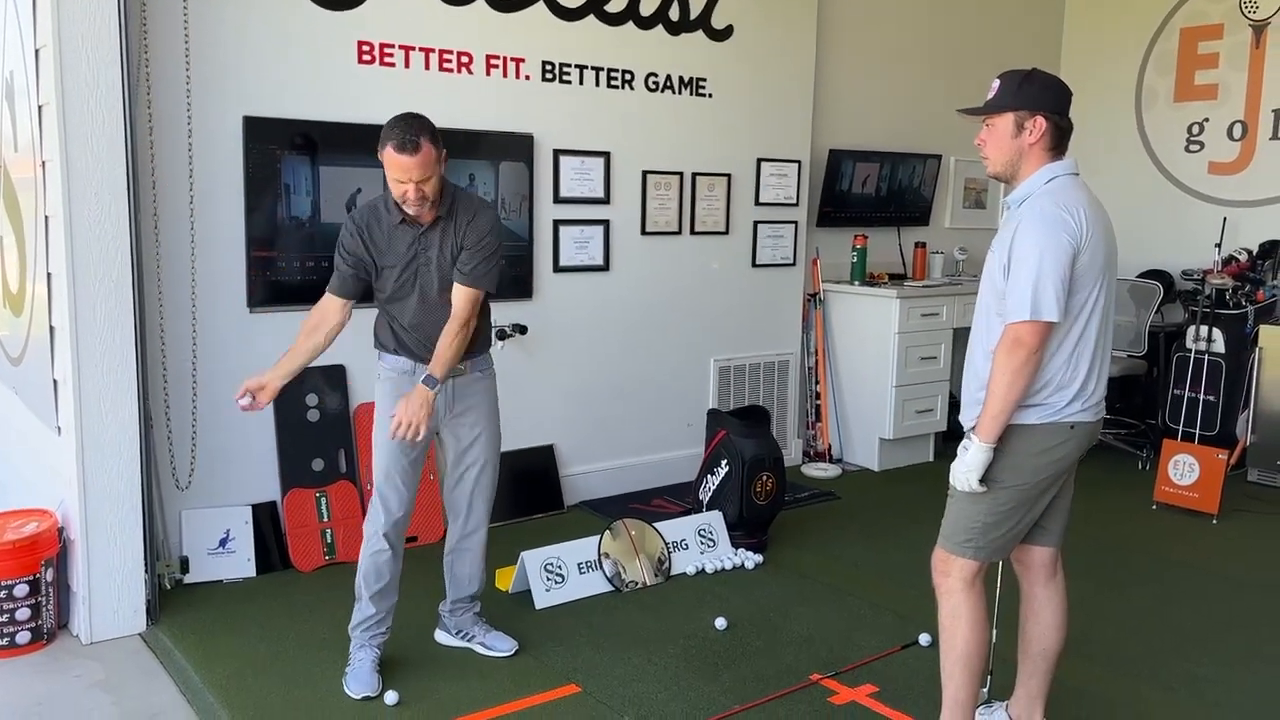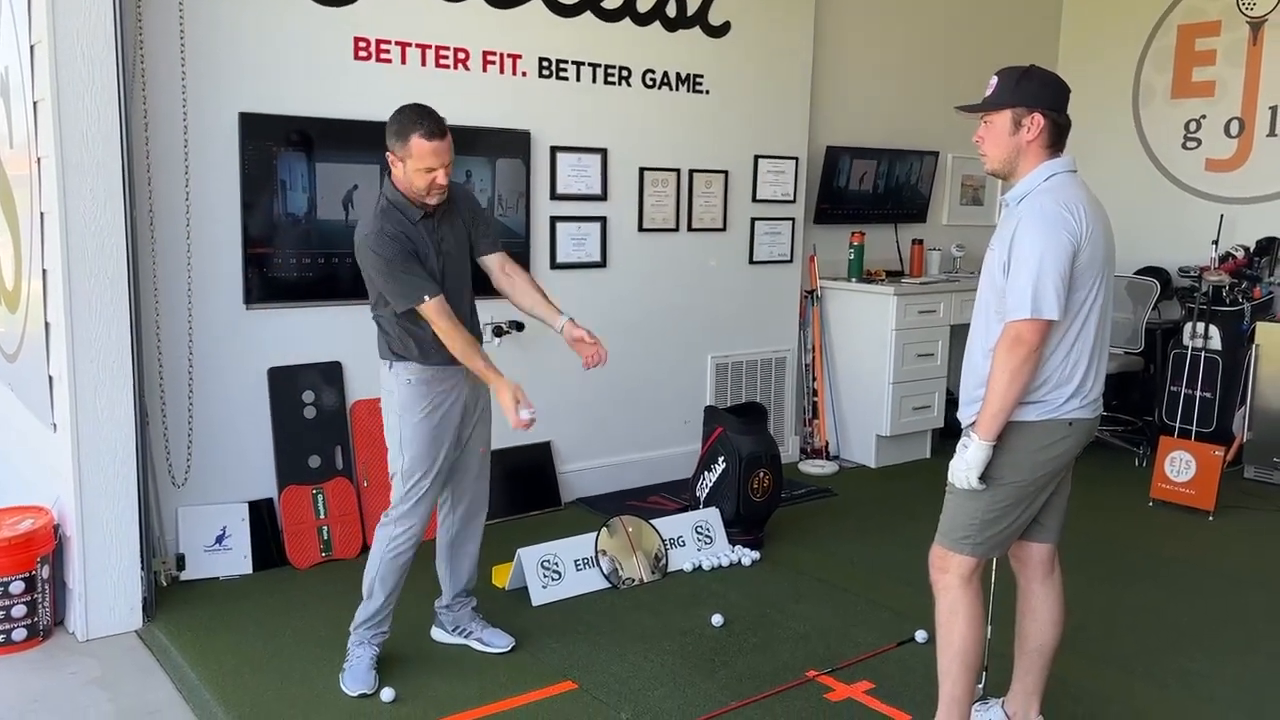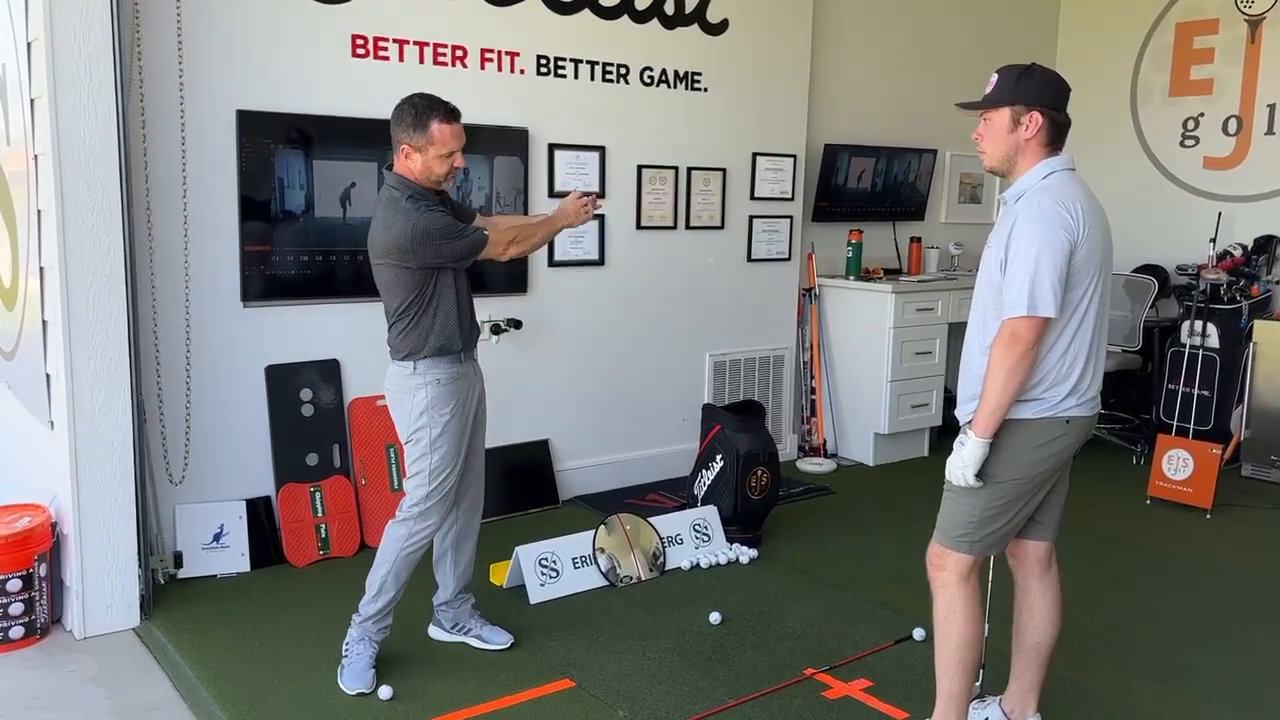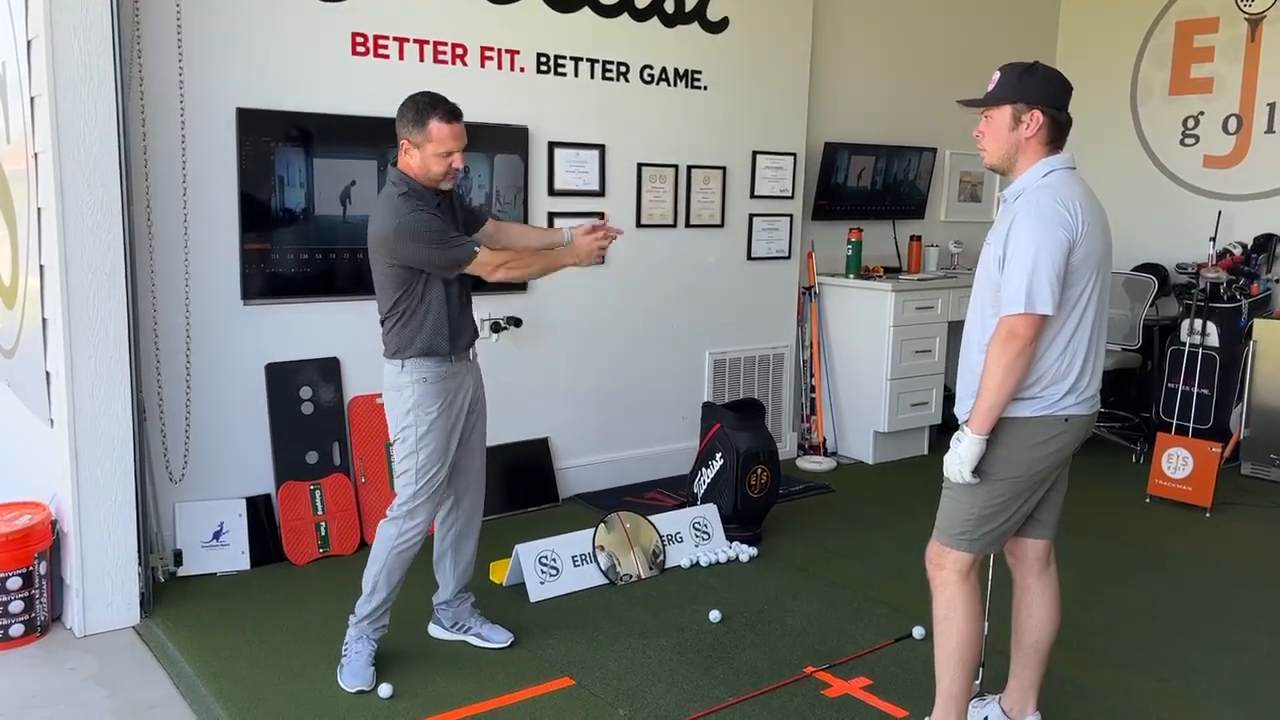
dt=0.3s
person 1, frame 1
left shoulder: (1044, 212)
right shoulder: (1070, 201)
left elbow: (1025, 337)
left wrist: (981, 439)
left hip: (1026, 428)
right hip: (1058, 421)
left knee: (955, 568)
right knee: (1038, 565)
person 1, frame 2
left shoulder: (1043, 209)
right shoulder: (1065, 199)
left elbow: (1025, 335)
left wrist: (981, 436)
left hip: (1024, 425)
right hip: (1054, 418)
left knee: (952, 565)
right knee: (1035, 560)
person 1, frame 3
left shoulder: (1041, 206)
right shoulder: (1064, 197)
left elbow: (1022, 333)
left wrist: (978, 433)
left hip: (1022, 422)
right hip: (1052, 415)
left knee: (950, 563)
right knee: (1032, 559)
person 1, frame 4
left shoulder: (1040, 204)
right shoulder: (1065, 195)
left elbow: (1019, 330)
left wrist: (974, 430)
left hip: (1021, 420)
right hip: (1051, 414)
left knee: (950, 562)
right knee: (1030, 556)
person 2, frame 1
left shoulder: (477, 219)
right shoulder: (364, 225)
left elbow: (463, 314)
right elbow: (334, 309)
left wrist: (431, 388)
right wrist: (278, 375)
left hip: (464, 377)
right hip: (401, 372)
left knee: (472, 505)
right knee: (390, 511)
left ankle: (461, 616)
right ankle: (367, 641)
person 2, frame 2
left shoulder: (460, 203)
right shoulder: (379, 232)
left elbow: (503, 271)
right elbow: (438, 317)
left wrist: (563, 325)
right wrist: (499, 384)
left hip: (475, 372)
right hip: (416, 377)
left knee: (467, 503)
right knee: (409, 511)
left ankle: (456, 614)
right ankle: (366, 640)
person 2, frame 3
left shoulder: (428, 196)
right shoulder: (408, 222)
left elbow: (488, 228)
right elbow: (503, 247)
left wrist: (554, 218)
right wrist: (560, 220)
left hip: (458, 369)
right hip: (428, 379)
left knee: (464, 498)
right knee: (425, 506)
left ankle: (452, 611)
right ankle: (363, 636)
person 2, frame 4
left shoulder: (440, 195)
right shoulder: (403, 217)
left elbow: (498, 232)
right elbow: (496, 266)
left wrist: (572, 237)
right wrist: (572, 255)
left hip: (460, 368)
right hip: (421, 378)
left knee: (464, 498)
right knee: (414, 507)
left ankle: (453, 610)
right ankle: (363, 635)
